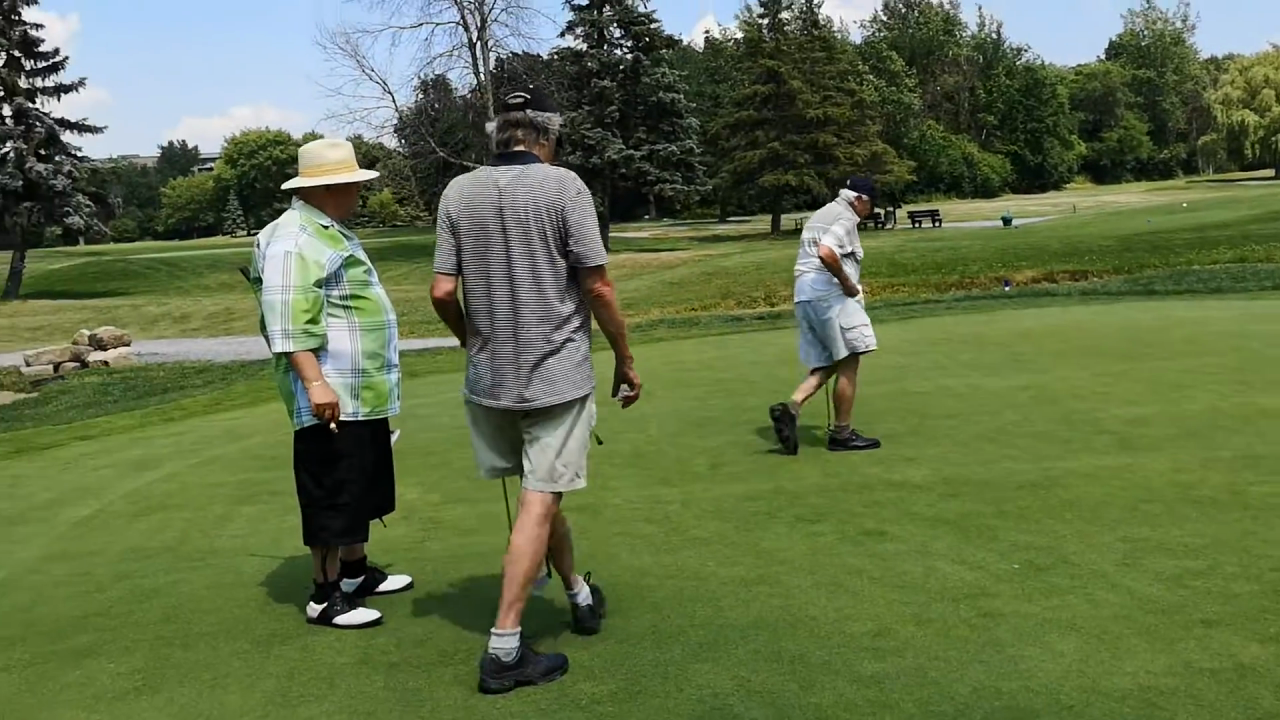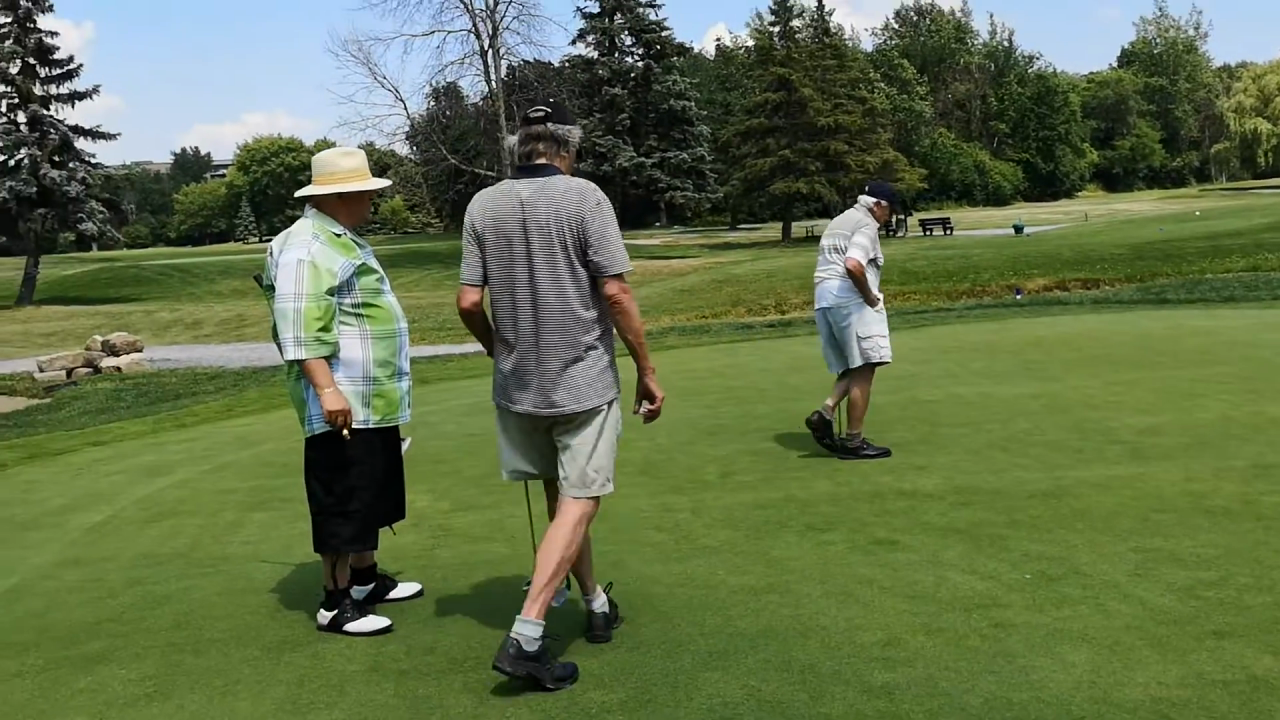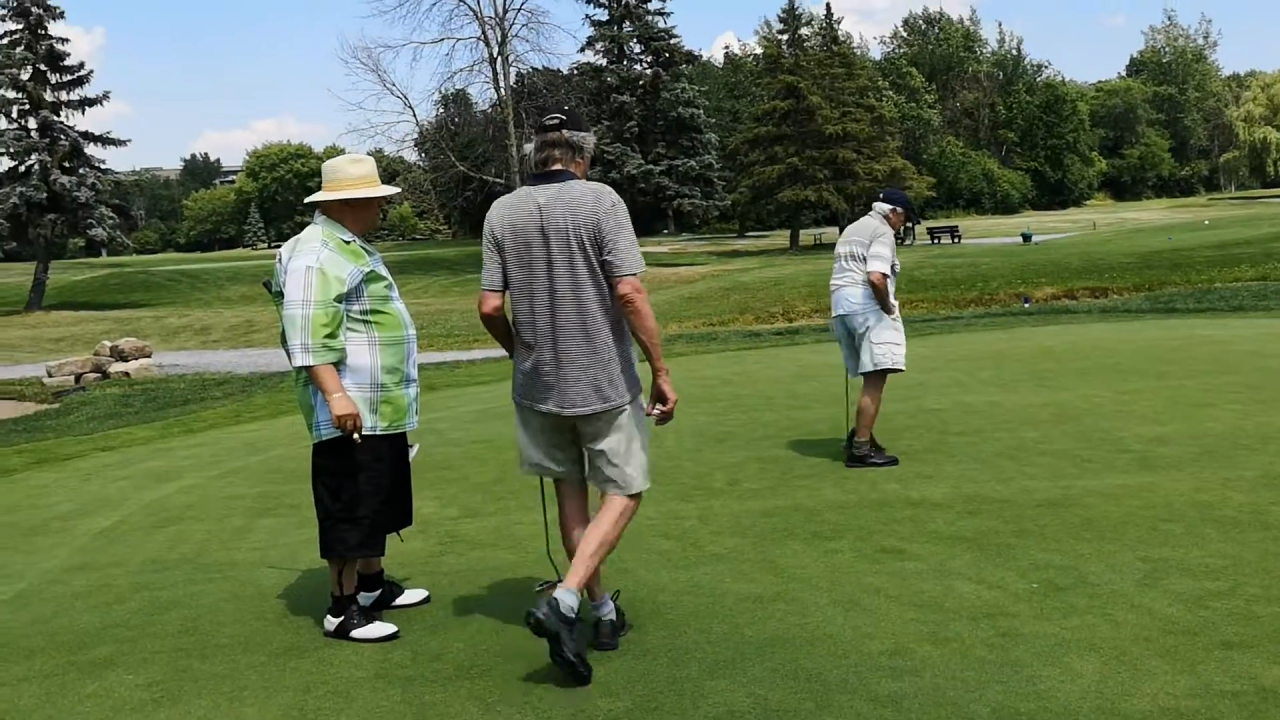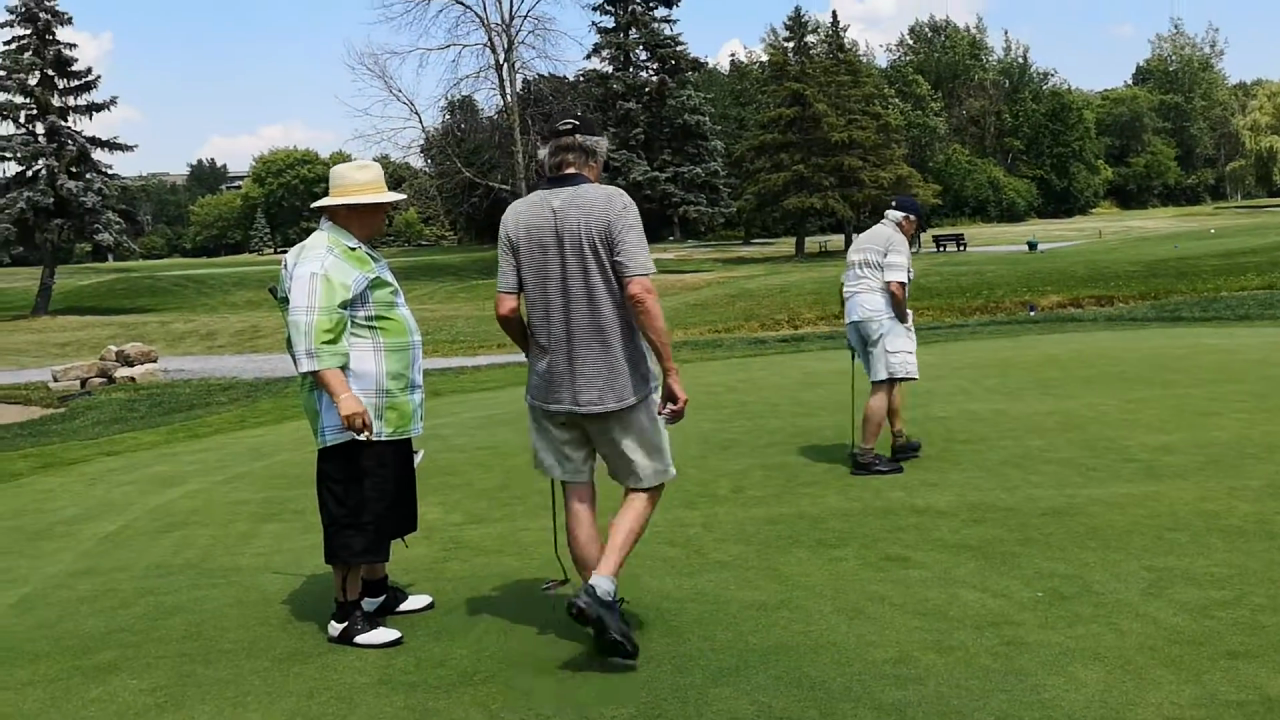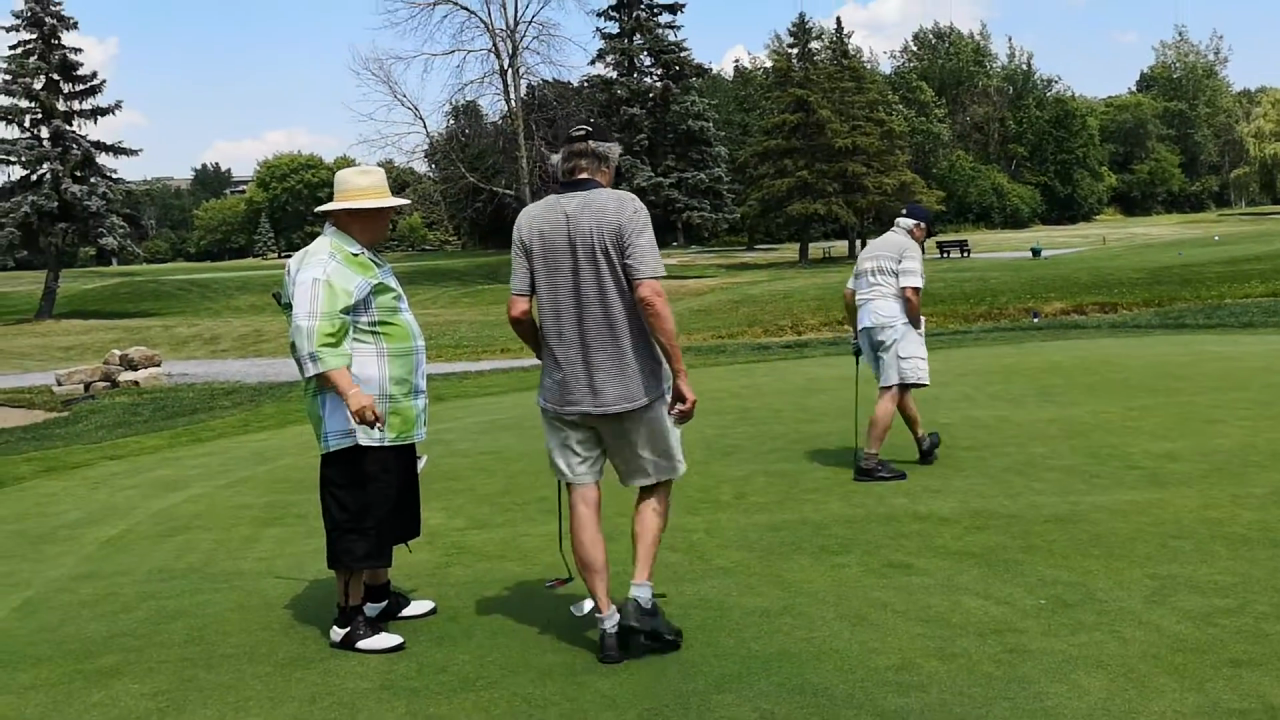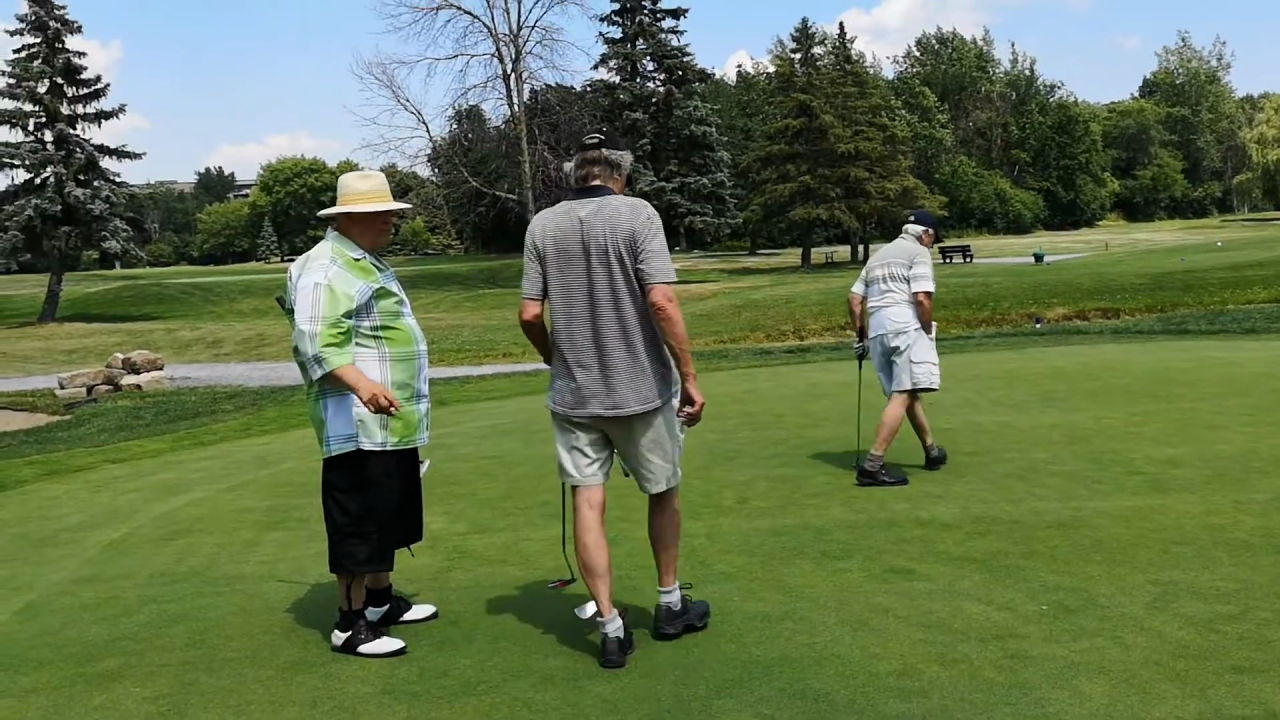
dt=0.1s
person 1, frame 1
left shoulder: (458, 192)
right shoulder: (563, 185)
left elbow: (442, 292)
right elbow: (597, 286)
right wrist: (625, 358)
left hip: (491, 380)
right hip: (558, 374)
left knee: (540, 491)
right knee: (539, 501)
left ankle: (580, 596)
right ankle: (504, 647)
person 1, frame 2
left shoulder: (482, 205)
right shoulder: (584, 196)
left elbow: (469, 302)
right elbow: (616, 294)
right wrist: (646, 370)
left hip: (517, 384)
right hip: (583, 380)
left knee: (561, 497)
right knee: (577, 504)
left ankle: (596, 605)
right ankle: (524, 637)
person 1, frame 3
left shoulder: (502, 211)
right shoulder: (601, 200)
left elbow: (490, 308)
right elbow: (630, 294)
right wrist: (661, 371)
left hip: (538, 386)
right hip: (604, 383)
left knee: (571, 499)
right knee: (621, 495)
left ankle: (602, 611)
right ankle: (564, 602)
person 1, frame 4
left shoulder: (516, 215)
right shoulder: (613, 202)
left elbow: (506, 309)
right elbow: (640, 294)
right wrist: (671, 371)
left hip: (551, 387)
right hip: (619, 382)
left knee: (578, 499)
right knee: (646, 483)
left ankle: (599, 603)
right ankle: (601, 588)
person 1, frame 5
left shoulder: (530, 219)
right shoulder: (625, 207)
left elbow: (518, 311)
right elbow: (650, 297)
right wrist: (680, 372)
left hip: (564, 389)
right hip: (630, 384)
left knee: (583, 501)
right knee: (655, 487)
left ankle: (605, 619)
right ankle: (639, 600)
person 1, frame 6
left shoulder: (542, 224)
right shoulder: (637, 213)
left elbow: (529, 315)
right elbow: (662, 302)
right wrist: (688, 376)
left hip: (572, 392)
right hip: (641, 387)
left knee: (588, 504)
right knee: (662, 492)
left ankle: (610, 627)
right ankle: (670, 604)
person 2, frame 1
left shoulder: (329, 232)
right shoulder: (294, 238)
right elbow: (288, 320)
right wrist: (314, 382)
left hip: (362, 392)
right hip: (331, 394)
left knee: (359, 490)
right knee: (331, 496)
left ankle: (356, 573)
right ankle: (326, 596)
person 2, frame 2
left shoulder: (341, 240)
right shoulder: (306, 246)
right elbow: (301, 327)
right wrist: (326, 389)
left hip: (374, 400)
right hip: (343, 401)
left knee: (369, 497)
right knee: (342, 503)
left ankle: (366, 580)
right ankle: (336, 602)
person 2, frame 3
left shoulder: (352, 247)
right shoulder: (315, 253)
right elbow: (309, 333)
left wrist: (393, 395)
right wrist: (336, 394)
left hip: (381, 406)
right hip: (349, 409)
left knee: (375, 502)
right knee: (349, 508)
left ankle: (373, 585)
right ankle: (343, 609)
person 2, frame 4
left shoulder: (358, 253)
right shoulder: (321, 259)
right elbow: (313, 338)
right wrist: (343, 395)
left hip: (387, 411)
right hip: (355, 413)
left knee: (380, 508)
right knee: (354, 513)
left ankle: (377, 591)
right ankle: (347, 615)
person 2, frame 5
left shoulder: (364, 257)
right shoulder: (324, 263)
right elbow: (315, 341)
right wrist: (352, 393)
left hip: (389, 416)
right hip: (356, 420)
left knee: (384, 512)
right knee: (357, 517)
left ankle: (379, 596)
right ankle: (349, 621)
person 2, frame 6
left shoulder: (366, 261)
right shoulder: (325, 267)
right elbow: (318, 343)
right wrist: (363, 386)
left hip: (391, 422)
right hip: (357, 424)
left knee: (385, 517)
right knee: (359, 521)
left ankle: (380, 600)
right ankle: (351, 624)
person 3, frame 1
left shoulder: (820, 215)
right shoulder: (845, 218)
right elbow: (826, 254)
right wrist: (847, 284)
left hip: (805, 296)
right hip: (832, 295)
left knee: (828, 365)
right knee: (848, 363)
left ankle: (789, 407)
right ankle: (841, 432)
person 3, frame 2
left shoulder: (838, 222)
right shoulder: (866, 225)
right elbow: (853, 265)
right wrist: (870, 294)
left hip: (825, 302)
right hip: (852, 302)
left knee: (854, 370)
right knee: (863, 371)
left ankle: (824, 414)
right ankle: (853, 441)
person 3, frame 3
left shoulder: (852, 230)
right shoulder: (883, 232)
left elbow: (841, 277)
right elbow: (876, 278)
right wrist: (890, 308)
left hip: (842, 309)
right hip: (868, 309)
left knee: (875, 374)
right knee: (874, 377)
left ankle: (861, 434)
right ankle: (859, 449)
person 3, frame 4
left shoulder: (862, 238)
right shoulder: (897, 240)
left elbow: (846, 284)
right elbow: (895, 287)
right wrist: (904, 318)
left hip: (855, 316)
right hip: (882, 316)
left knee: (889, 381)
right knee: (885, 385)
left ankle: (900, 442)
right ankle: (865, 456)
person 3, frame 5
left shoulder: (870, 247)
right shoulder: (909, 247)
left elbow: (850, 293)
right elbow: (910, 294)
left wrist: (856, 331)
right wrist: (918, 325)
left hip: (867, 324)
right hip: (895, 323)
left knee: (901, 386)
right knee: (892, 391)
left ankle: (924, 442)
right ankle: (869, 462)
person 3, frame 6
left shoulder: (878, 255)
right shoulder: (919, 253)
left elbow: (855, 299)
right elbow: (922, 299)
left wrist: (859, 336)
right wrist: (928, 331)
left hip: (878, 330)
right hip: (907, 328)
left knee: (909, 392)
right knee: (902, 396)
left ankle: (932, 451)
right ankle: (872, 464)
